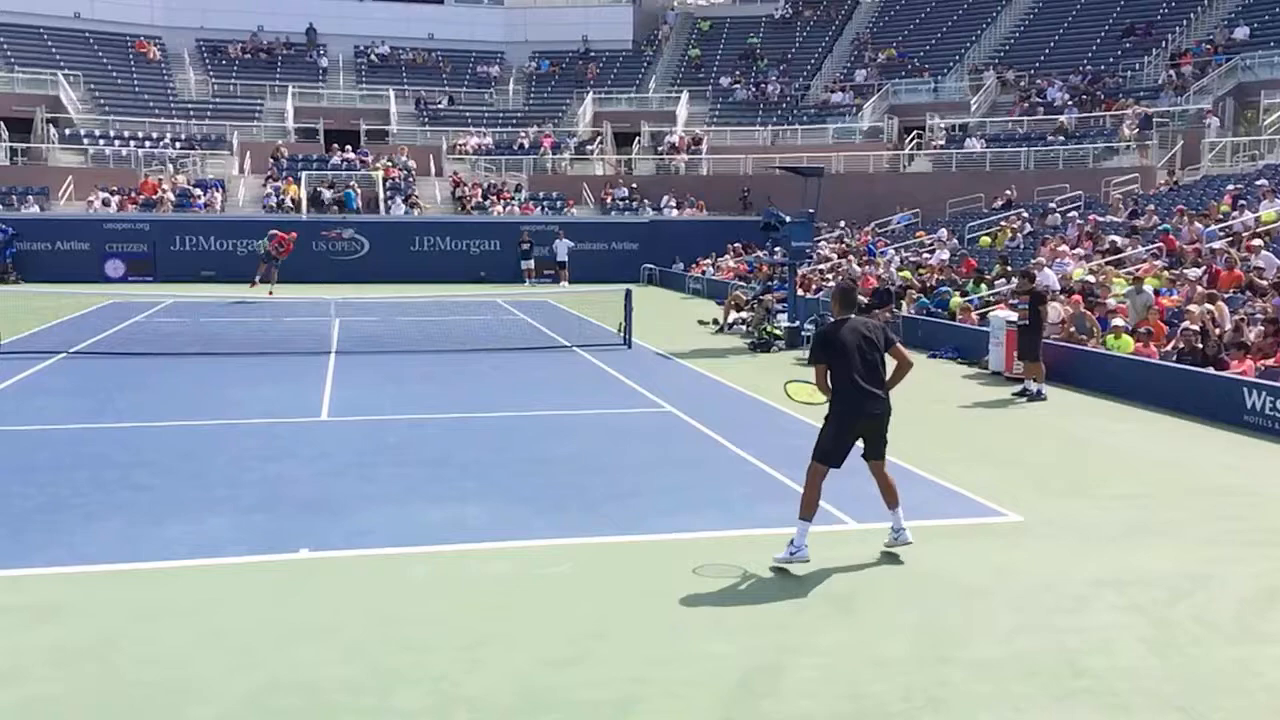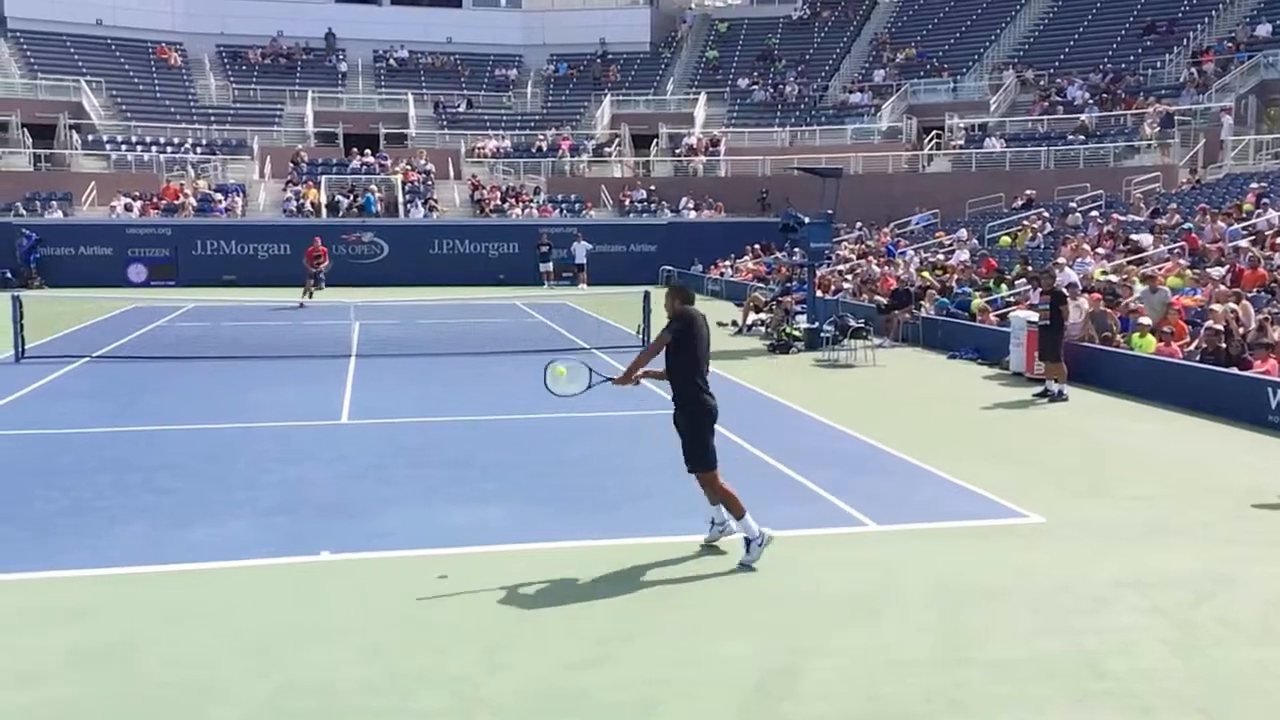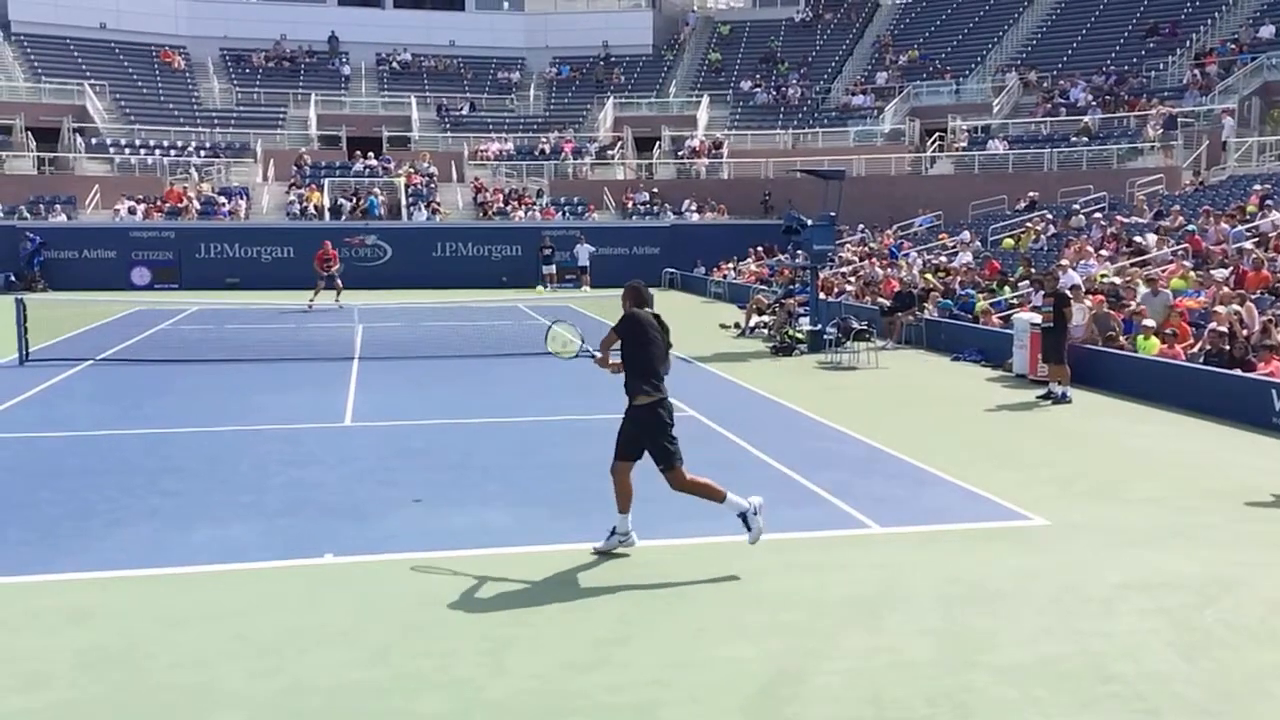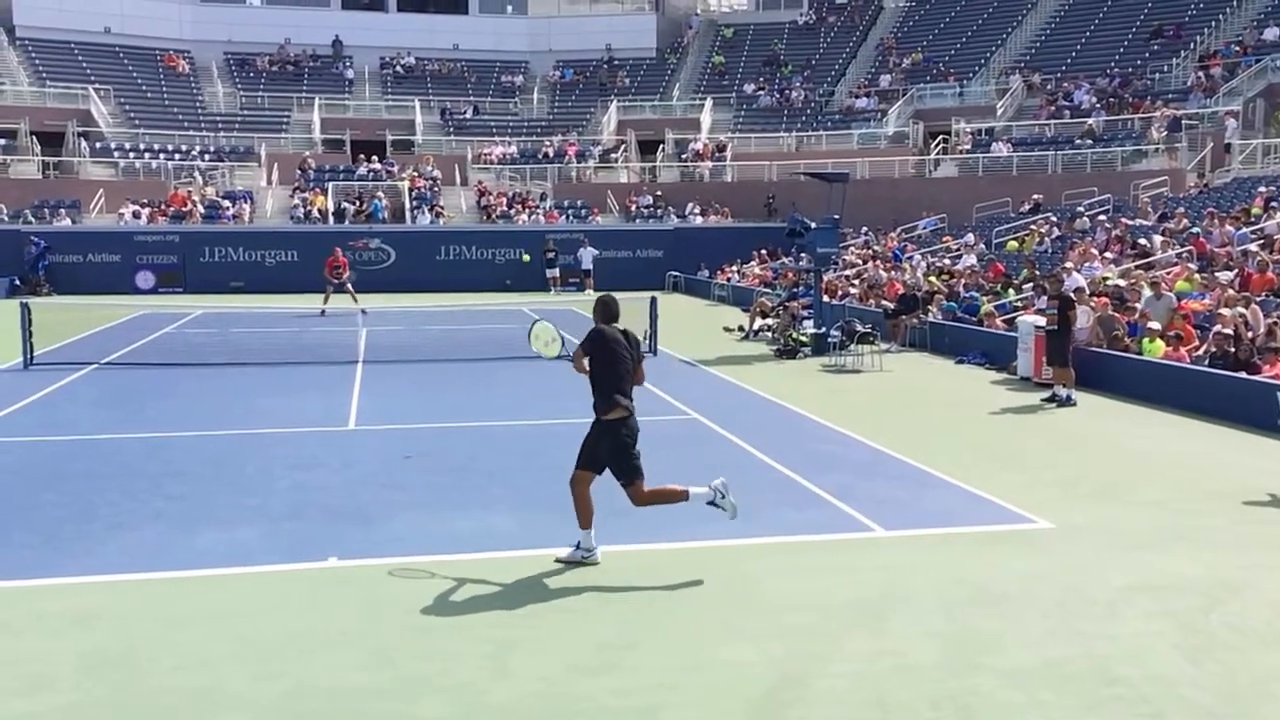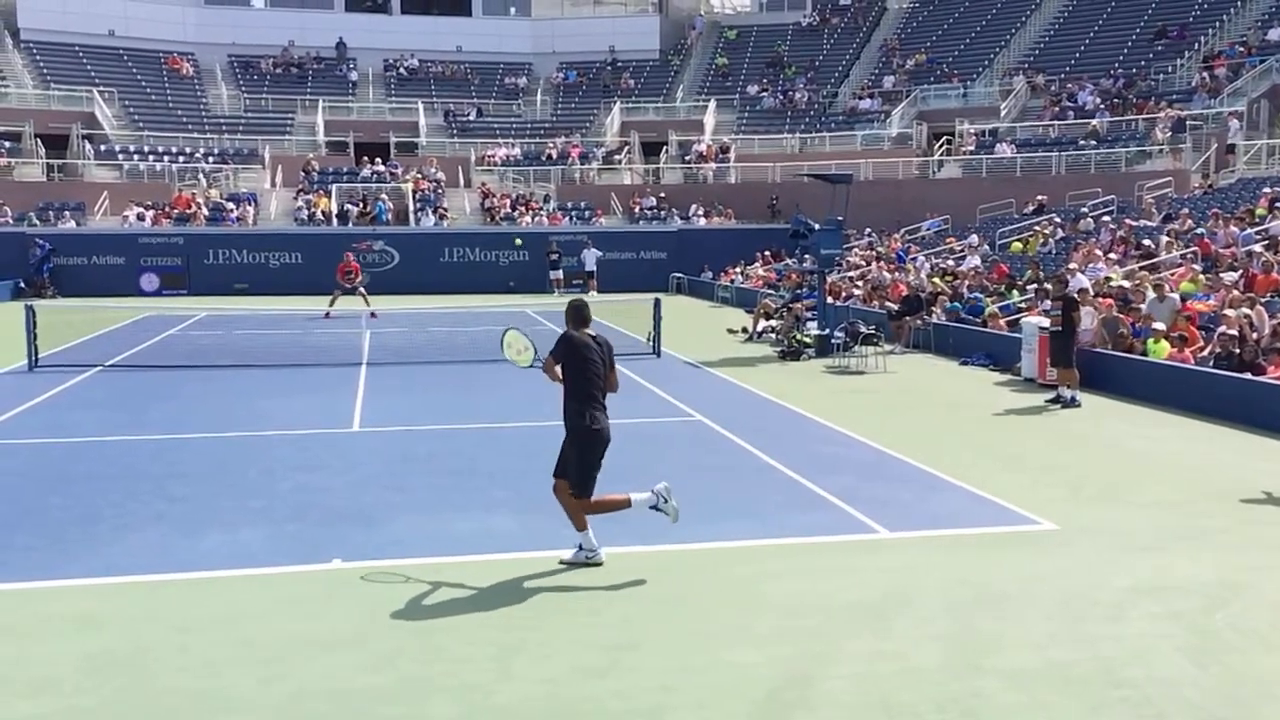
dt=0.7s
person 1, frame 1
left shoulder: (825, 335)
right shoulder: (877, 327)
left elbow: (822, 385)
right elbow: (906, 363)
left hip: (847, 411)
right hip: (879, 409)
left knee: (815, 474)
right knee: (878, 469)
left ankle: (798, 546)
right ankle: (899, 528)
person 1, frame 2
left shoulder: (686, 316)
right shoulder: (693, 322)
left elbow: (653, 349)
right elbow: (676, 371)
left wrist: (628, 374)
right wrist: (642, 374)
left hip: (694, 408)
right hip: (689, 406)
left knee: (709, 479)
right knee: (707, 472)
left ankle: (755, 535)
right ankle: (721, 521)
person 1, frame 3
left shoulder: (632, 318)
right shoulder: (659, 324)
left elbow: (605, 345)
left wrist: (605, 360)
right wrist: (627, 364)
left hip: (652, 410)
right hip: (638, 409)
left knee: (679, 480)
right knee: (619, 470)
left ankle: (745, 508)
right ankle: (622, 532)
person 1, frame 4
left shoulder: (599, 334)
right shoulder: (631, 339)
left elbow: (577, 359)
right elbow: (639, 379)
left wrist: (585, 369)
left hip: (616, 426)
right hip: (607, 424)
left knee: (640, 496)
right knee: (578, 481)
left ankle: (711, 494)
right ankle: (587, 547)
person 1, frame 5
left shoulder: (569, 339)
right shoulder: (604, 344)
left elbow: (548, 367)
right elbow: (613, 386)
left wrist: (560, 378)
left hip: (587, 430)
right hip: (592, 428)
left knee: (583, 503)
right knee: (561, 488)
left ankle: (653, 498)
right ankle: (589, 549)
